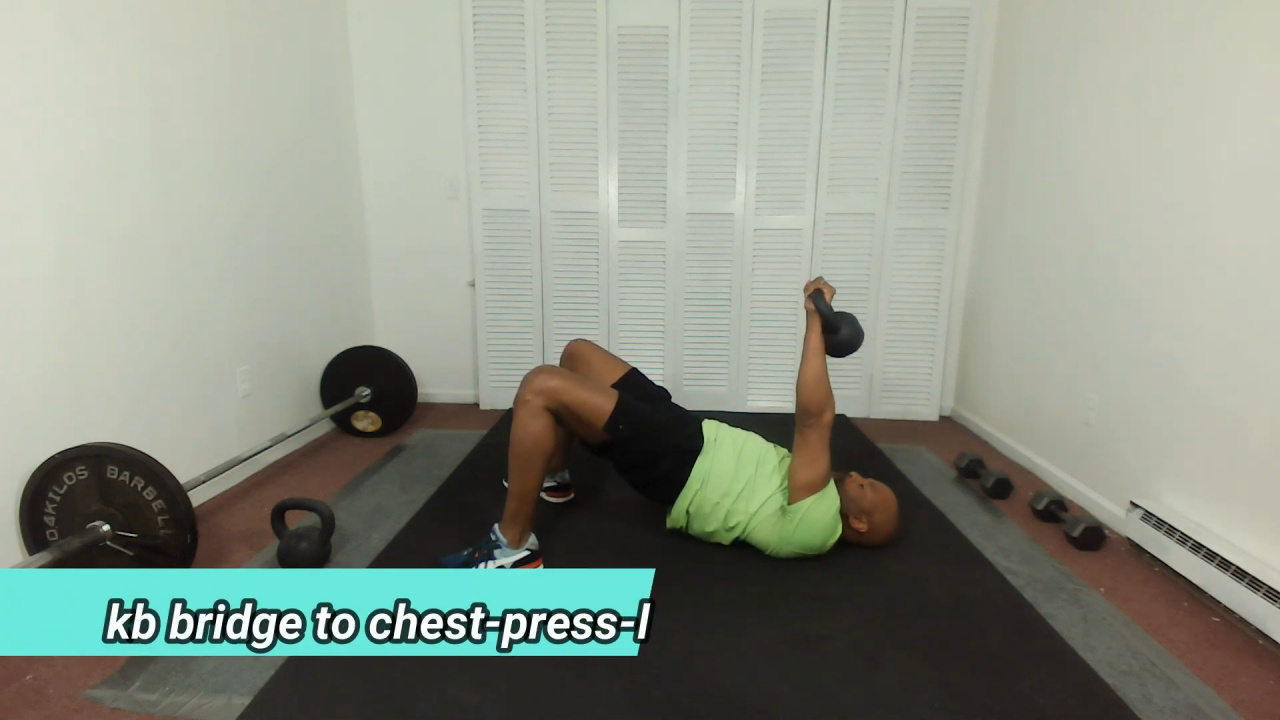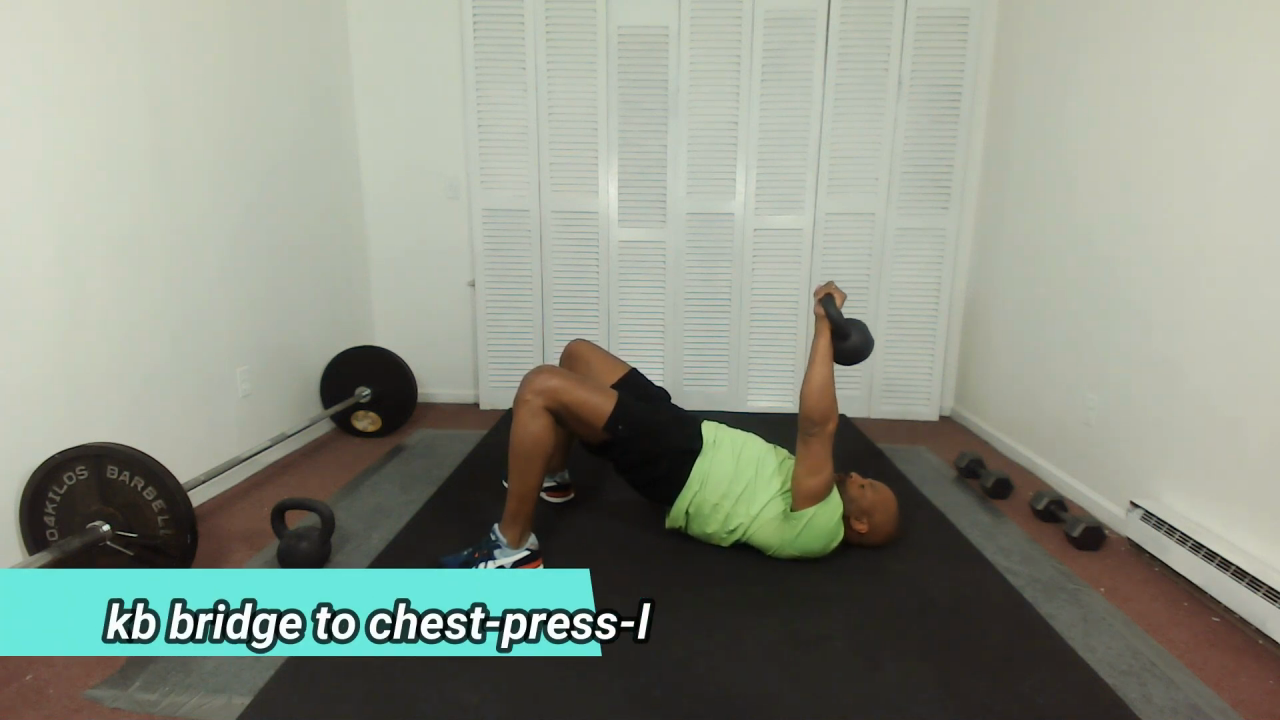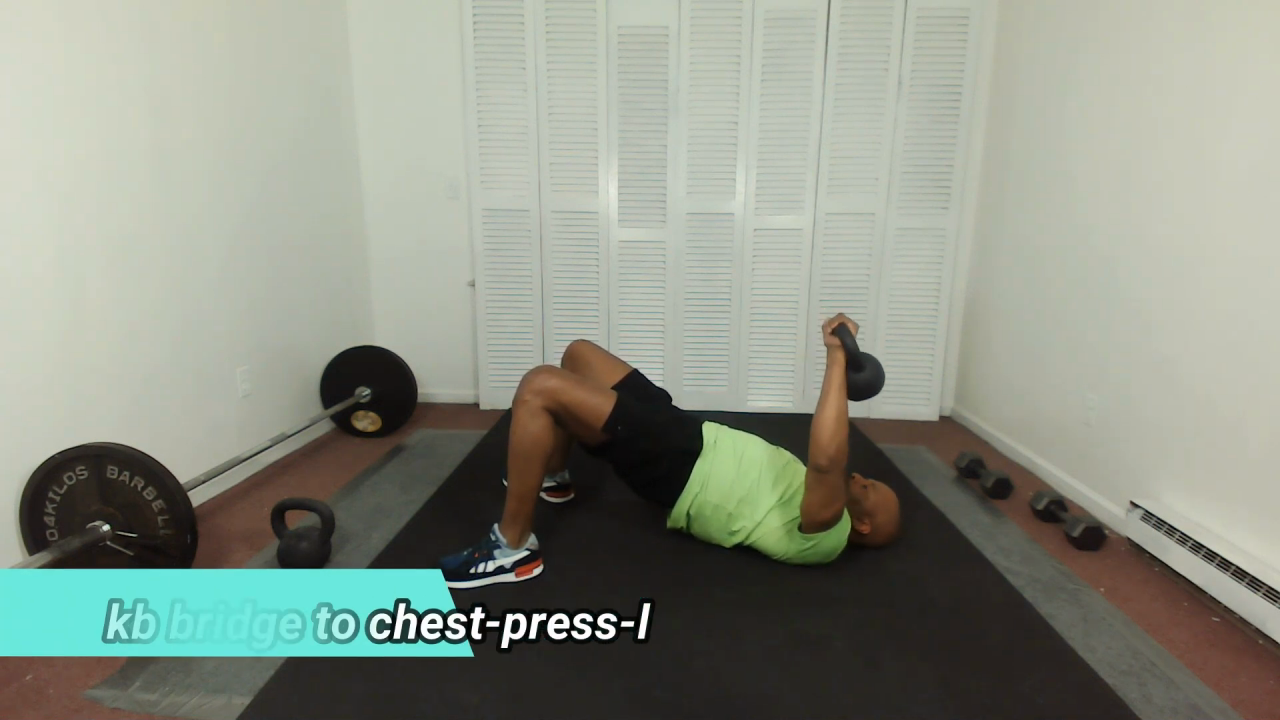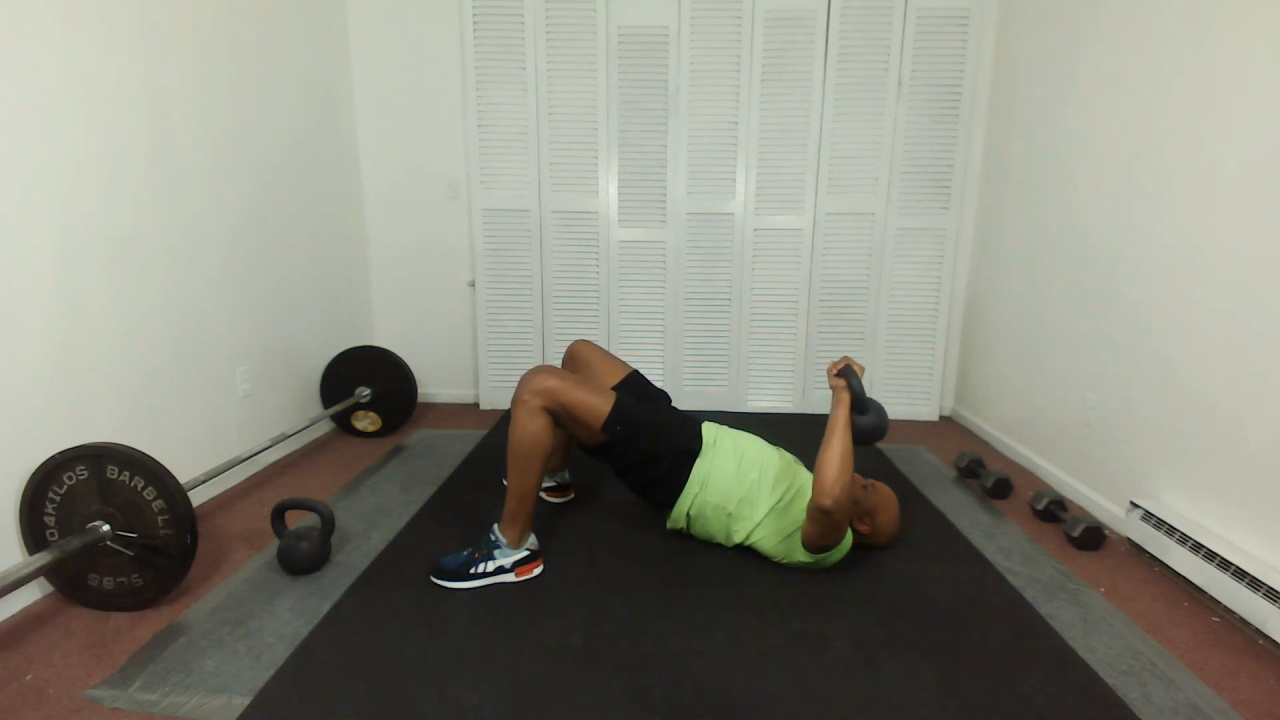
dt=0.3s
person 1, frame 1
left shoulder: (818, 523)
right shoulder: (821, 503)
left elbow: (814, 417)
left wrist: (815, 320)
left hip: (676, 466)
right hip: (687, 436)
left knee: (540, 388)
right knee: (578, 353)
left ankle: (513, 546)
right ankle: (552, 478)
person 1, frame 2
left shoulder: (820, 527)
right shoulder: (823, 510)
left elbow: (818, 424)
left wrist: (824, 325)
left hip: (675, 466)
right hip: (688, 436)
left knee: (540, 387)
right knee: (578, 353)
left ankle: (513, 545)
right ankle: (552, 478)
person 1, frame 3
left shoulder: (827, 534)
right shoulder: (816, 493)
left elbow: (826, 458)
left wrist: (837, 357)
left hip: (678, 468)
right hip: (691, 439)
left knee: (538, 388)
right knee: (579, 353)
left ankle: (513, 547)
right ankle: (553, 478)
person 1, frame 4
left shoulder: (828, 541)
right shoulder: (809, 494)
left elbow: (828, 499)
left wrist: (842, 397)
left hip: (676, 468)
right hip: (690, 438)
left knee: (538, 388)
right knee: (580, 354)
left ankle: (513, 548)
right ankle: (552, 478)
